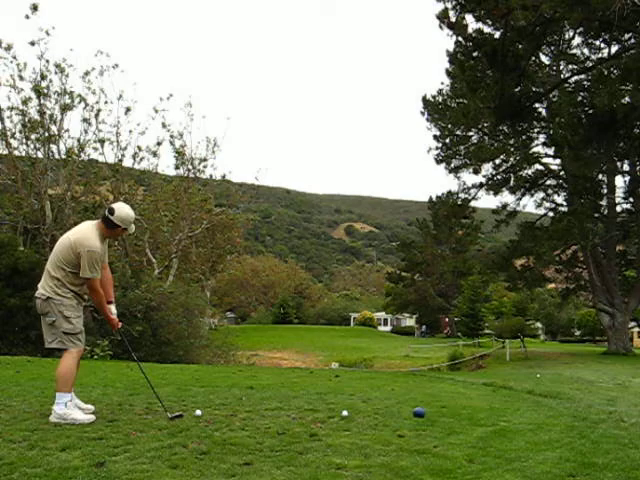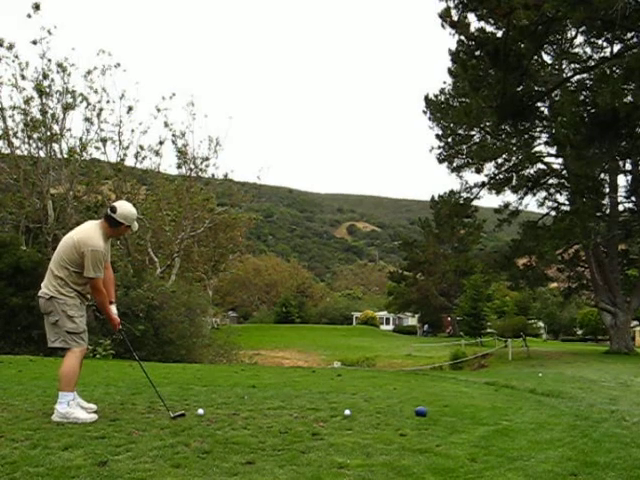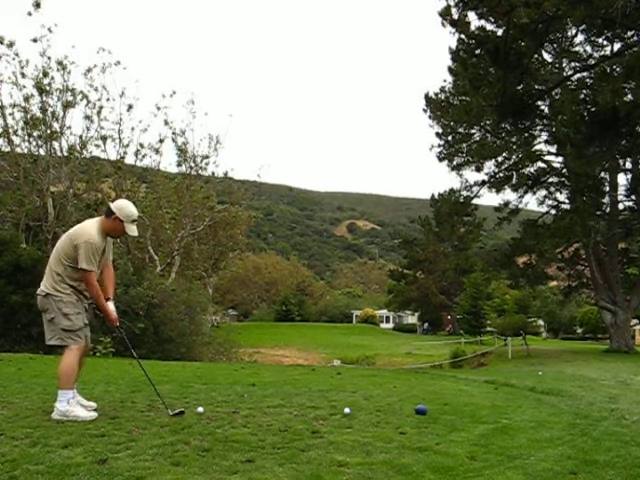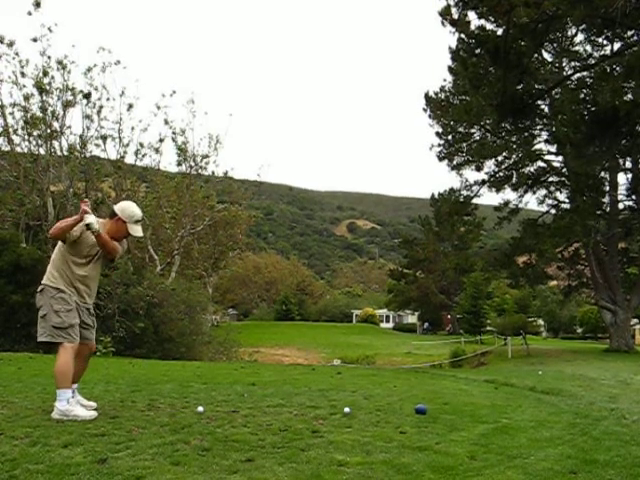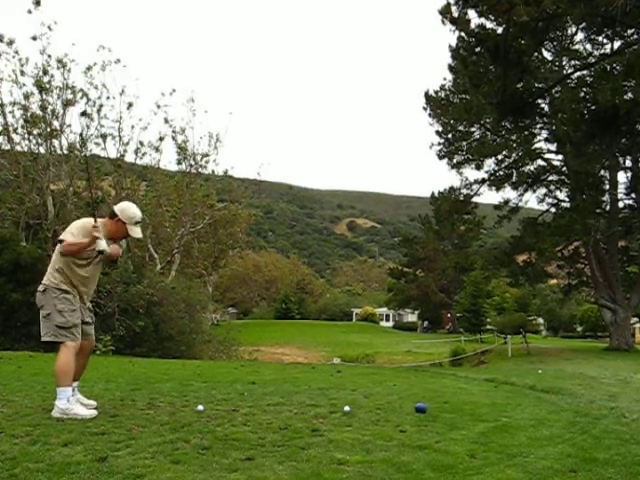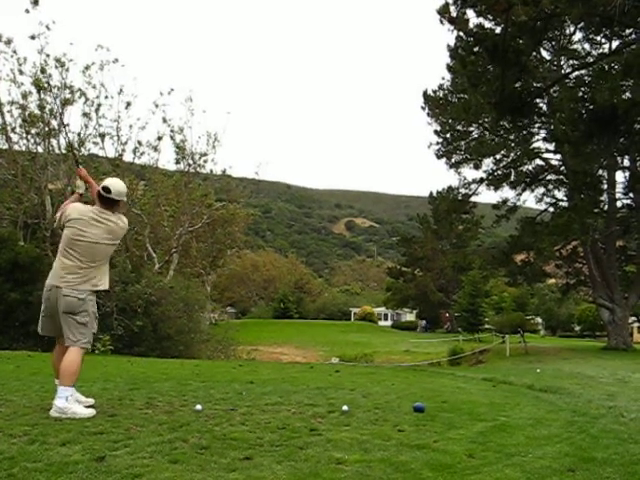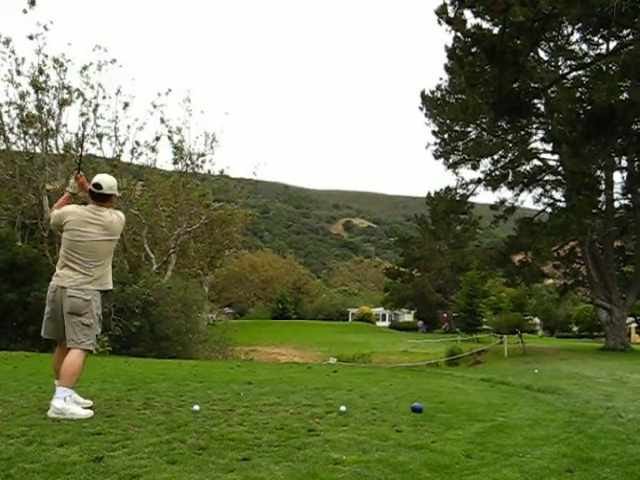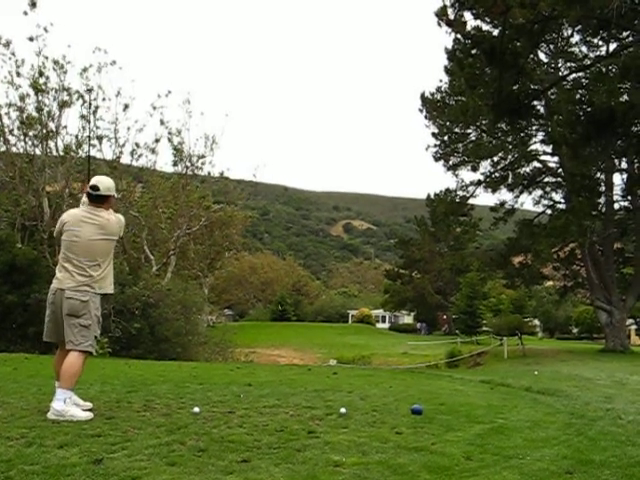
dt=0.5s
person 1, frame 1
left shoulder: (97, 230)
right shoulder: (91, 245)
left elbow: (105, 270)
right elbow: (93, 288)
left wrist: (112, 305)
right wrist: (108, 316)
left hip: (66, 296)
right hip: (58, 297)
left knee: (77, 348)
right knee: (72, 349)
left ankle: (67, 398)
right ankle: (61, 409)
person 1, frame 2
left shoulder: (99, 229)
right shoulder: (94, 244)
left elbow: (107, 270)
right elbow: (96, 288)
left wrist: (113, 305)
right wrist: (110, 317)
left hip: (69, 296)
right hip: (61, 297)
left knee: (79, 348)
right knee: (75, 349)
left ankle: (70, 398)
right ankle: (63, 408)
person 1, frame 3
left shoulder: (107, 235)
right shoulder: (89, 237)
left elbow: (107, 268)
right elbow: (89, 281)
left wrist: (110, 301)
right wrist: (106, 310)
left hip: (74, 296)
right hip: (60, 295)
left knee: (83, 346)
right knee: (74, 346)
left ankle: (70, 396)
right ankle: (63, 406)
person 1, frame 4
left shoulder: (119, 243)
right shoulder: (83, 224)
left elbow: (108, 248)
right elbow: (54, 233)
left wrist: (94, 228)
right wrist: (79, 218)
left hip: (82, 298)
right hip: (58, 291)
left knee: (87, 347)
right knee: (69, 345)
left ankle: (70, 395)
right ankle: (63, 405)
person 1, frame 5
left shoulder: (115, 238)
right shoulder: (84, 227)
left elbow: (114, 254)
right elbow: (63, 250)
left wrist: (105, 248)
right wrist: (89, 241)
left hip: (78, 296)
right hip: (58, 292)
left knee: (86, 344)
right knee: (70, 344)
left ankle: (70, 394)
right ankle: (63, 404)
person 1, frame 6
left shoulder: (75, 212)
right shoulder: (120, 224)
left elbow: (59, 217)
right elbow: (107, 207)
left wrist: (78, 191)
right wrist: (89, 181)
left hip: (54, 287)
right hip: (79, 293)
left knee: (62, 341)
right knee: (77, 344)
left ankle: (65, 391)
right ankle: (62, 402)
person 1, frame 7
left shoulder: (71, 213)
right shoulder: (117, 220)
left elbow: (52, 216)
left wrist: (71, 191)
right wrist: (86, 186)
left hip: (59, 287)
right hip: (84, 292)
left knee: (64, 343)
right knee: (80, 346)
left ankle: (64, 394)
right ankle: (60, 403)
person 1, frame 8
left shoulder: (70, 216)
right shoulder: (116, 222)
right wrist: (95, 204)
left hip: (59, 289)
right hip: (83, 294)
left knee: (65, 346)
right knee: (79, 348)
left ankle: (64, 395)
right ankle: (60, 404)
